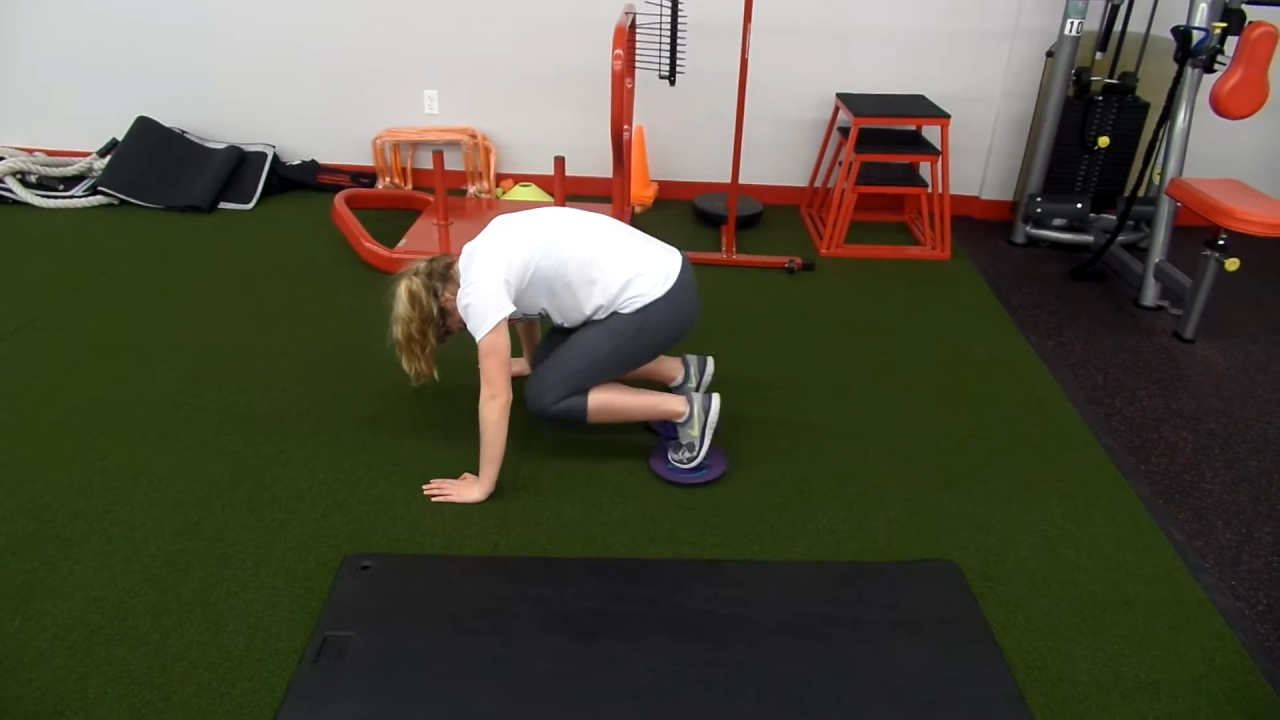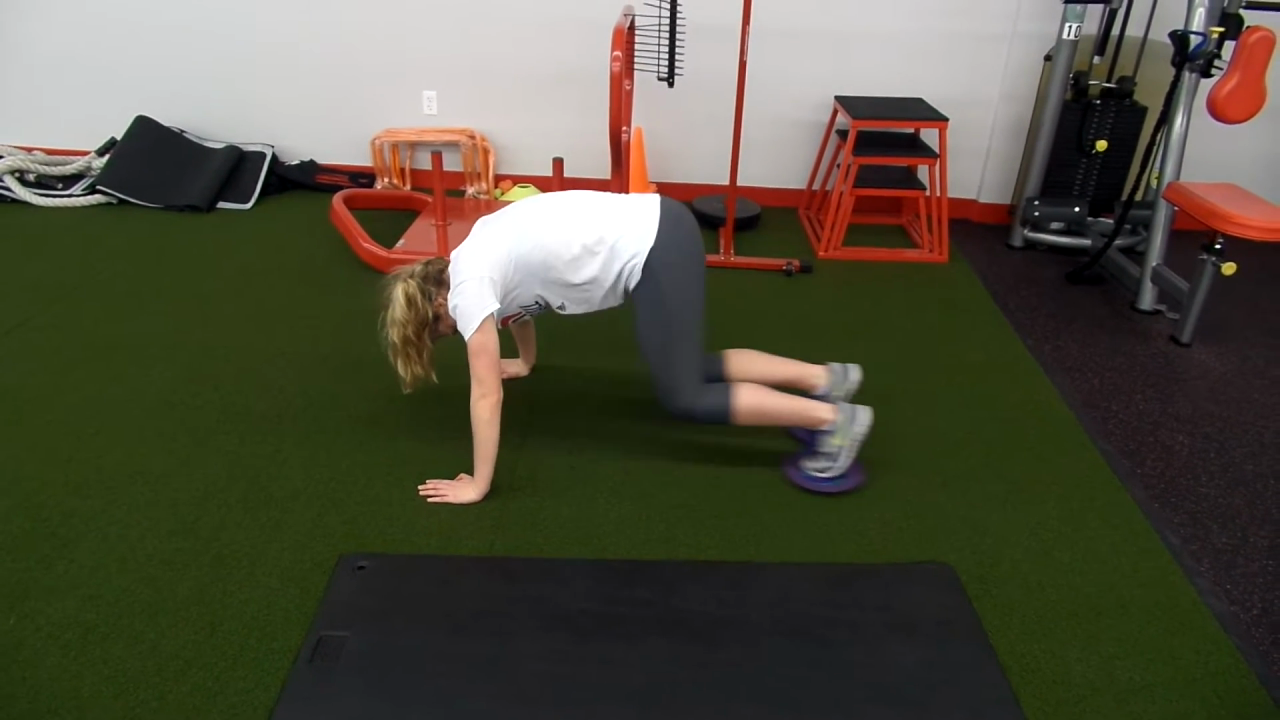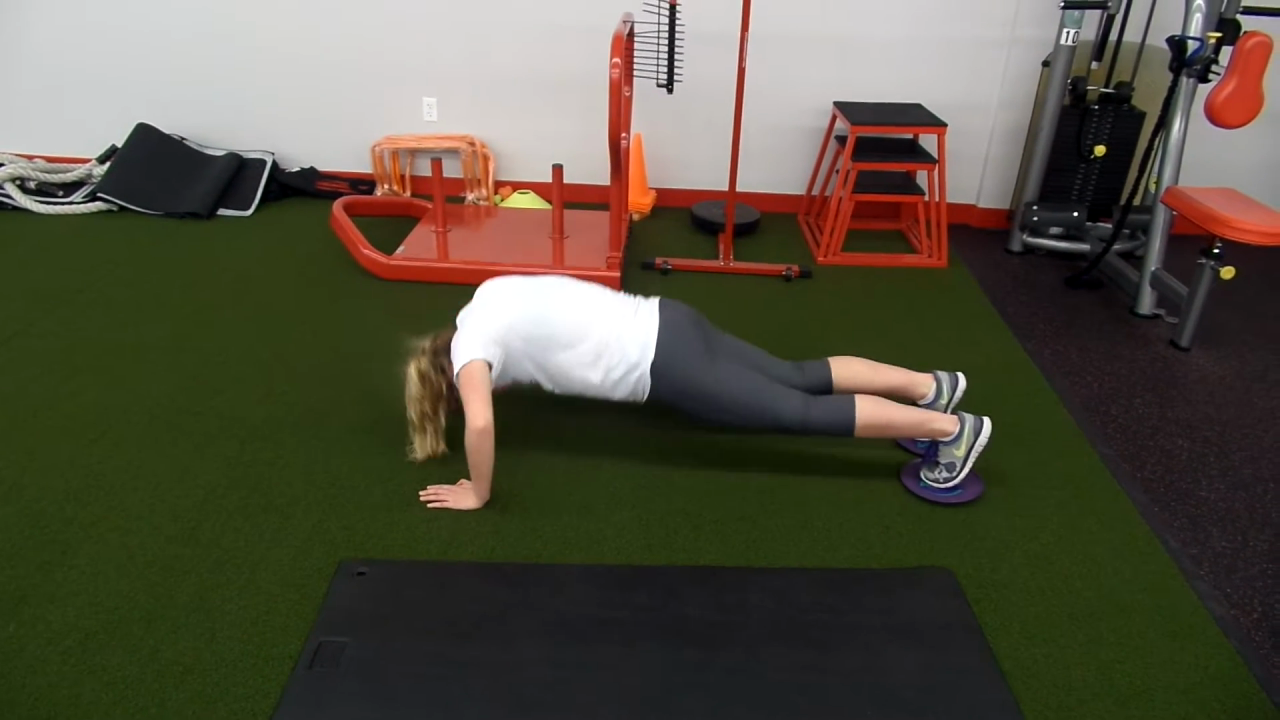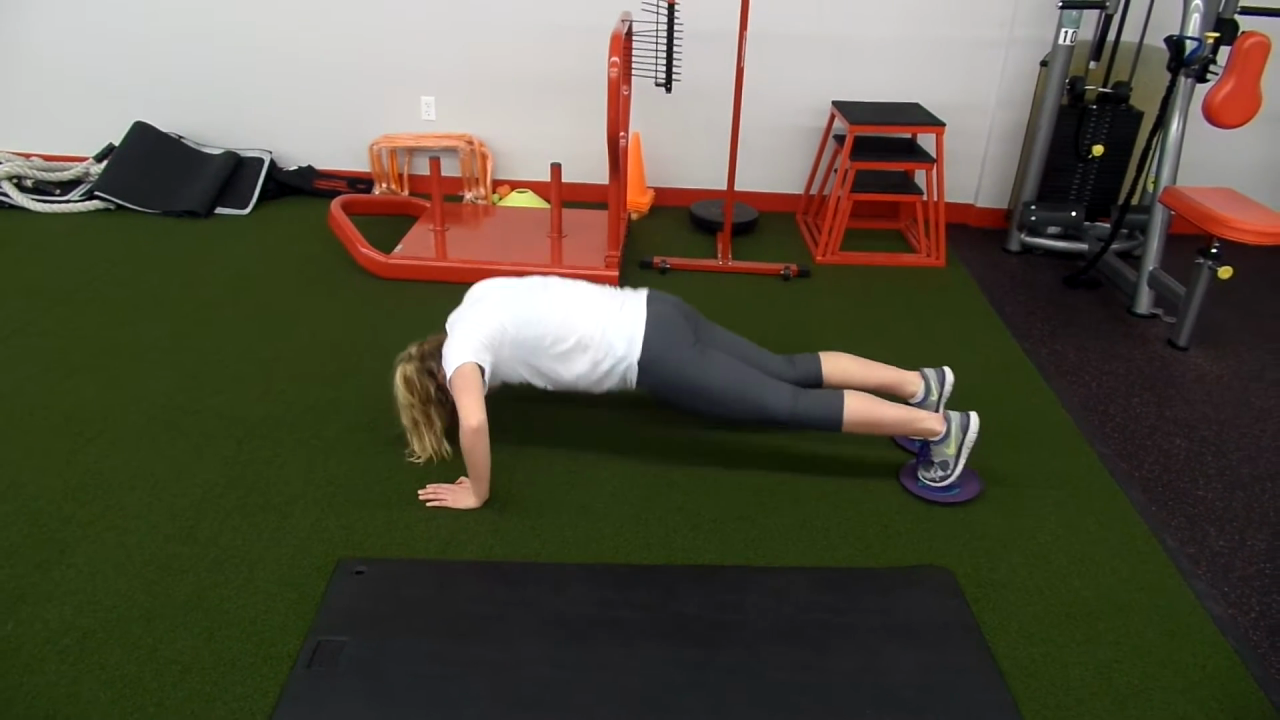
dt=0.5s
person 1, frame 1
left shoulder: (478, 289)
right shoulder: (484, 253)
left elbow: (496, 396)
left wrist: (482, 486)
right wrist: (529, 360)
left hip: (658, 299)
right hip: (654, 271)
left knee: (545, 398)
right knee: (554, 362)
left ankle: (684, 408)
right ankle: (678, 371)
person 1, frame 2
left shoulder: (466, 290)
right shoulder: (473, 256)
left elbow: (487, 395)
left wrist: (477, 486)
right wrist: (525, 361)
left hip: (653, 249)
right hip: (656, 223)
left knee: (685, 399)
right knee: (692, 369)
left ankle: (836, 418)
right ankle: (827, 378)
person 1, frame 3
left shoulder: (468, 346)
right shoulder: (487, 297)
left elbow: (481, 425)
left wrist: (477, 494)
left hip: (661, 363)
right hip: (664, 322)
left knee: (795, 410)
right knee: (797, 376)
left ankle: (949, 429)
right ankle: (930, 387)
person 1, frame 4
left shoulder: (460, 352)
right shoulder: (476, 300)
left elbow: (474, 425)
left wrist: (475, 492)
left hip: (653, 351)
right hip: (656, 311)
left knee: (781, 403)
right knee: (784, 369)
left ankle: (939, 428)
right ankle: (921, 385)
